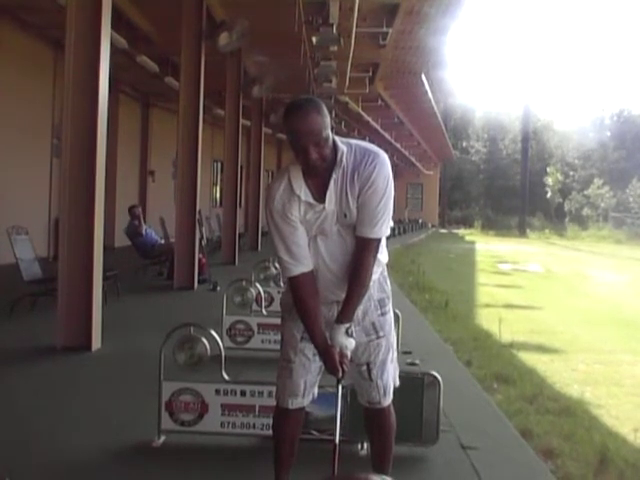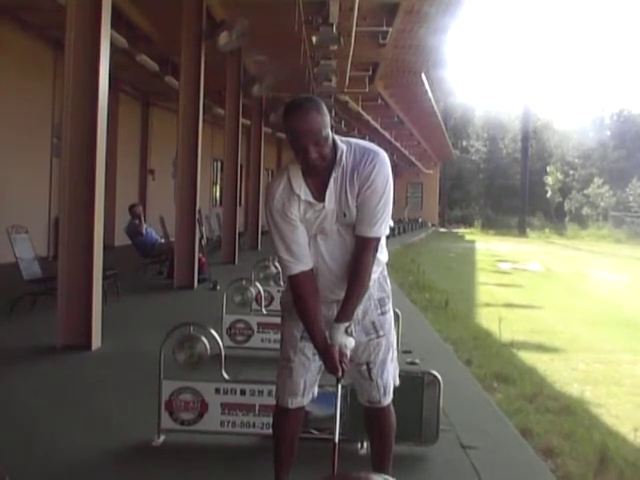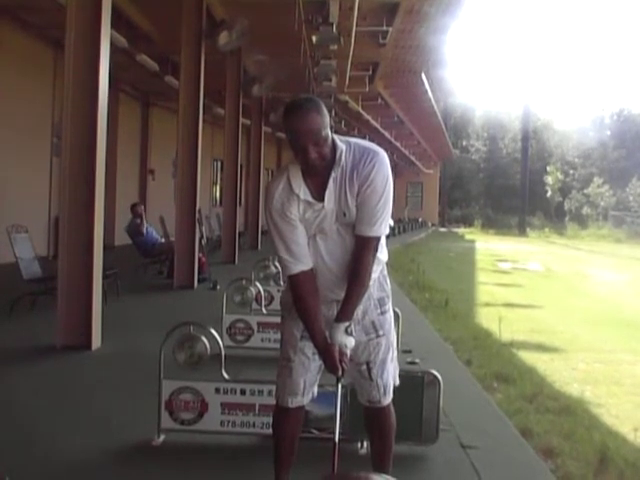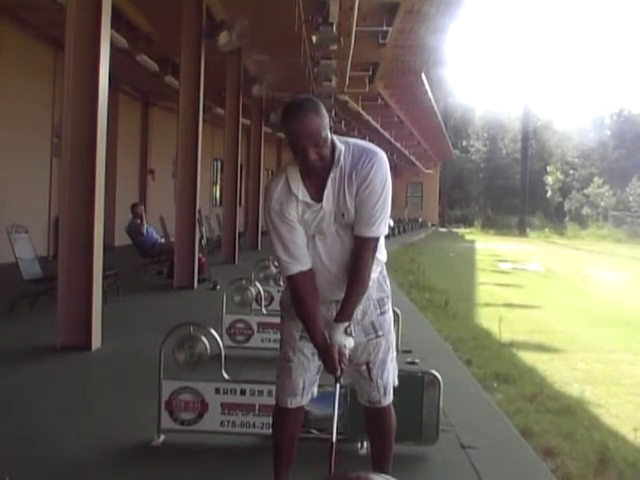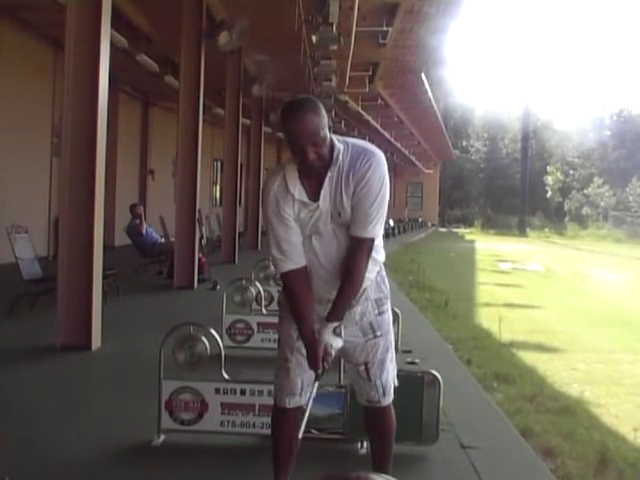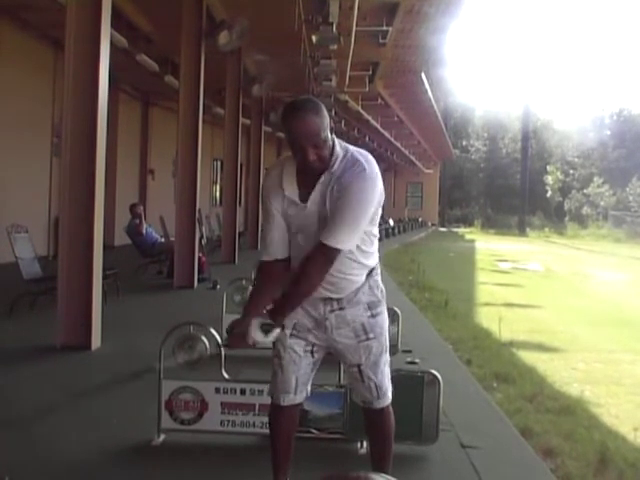
dt=0.3s
person 1, frame 1
left shoulder: (371, 163)
right shoulder: (282, 193)
left elbow: (367, 250)
right elbow: (299, 273)
left wrist: (343, 324)
right wrist: (321, 343)
left hip: (365, 296)
right hip: (308, 300)
left knee: (378, 397)
right knee: (290, 398)
person 1, frame 2
left shoulder: (371, 162)
right shoulder: (281, 191)
left elbow: (367, 249)
right elbow: (299, 272)
left wrist: (343, 323)
right wrist: (321, 342)
left hip: (365, 296)
right hip: (308, 299)
left knee: (378, 396)
right knee: (290, 397)
person 1, frame 3
left shoulder: (370, 162)
right shoulder: (281, 191)
left elbow: (367, 247)
right elbow: (299, 272)
left wrist: (343, 322)
right wrist: (322, 341)
left hip: (365, 295)
right hip: (308, 299)
left knee: (378, 396)
right knee: (290, 397)
person 1, frame 4
left shoulder: (369, 163)
right shoulder: (280, 192)
left elbow: (366, 249)
right elbow: (298, 272)
left wrist: (343, 322)
right wrist: (321, 341)
left hip: (365, 297)
right hip: (307, 301)
left knee: (378, 397)
right knee: (289, 397)
person 1, frame 5
left shoulder: (367, 163)
right shoulder: (277, 189)
left elbow: (361, 249)
right elbow: (292, 270)
left wrist: (334, 322)
right wrist: (310, 337)
left hip: (362, 296)
right hip: (305, 300)
left knee: (378, 397)
right knee: (288, 398)
person 1, frame 6
left shoulder: (362, 174)
right shoulder: (277, 179)
left elbow: (324, 257)
right elbow: (274, 258)
left wrist: (274, 318)
right wrist: (249, 315)
left hip: (357, 298)
right hip: (296, 301)
left knee: (376, 398)
right knee: (285, 398)
